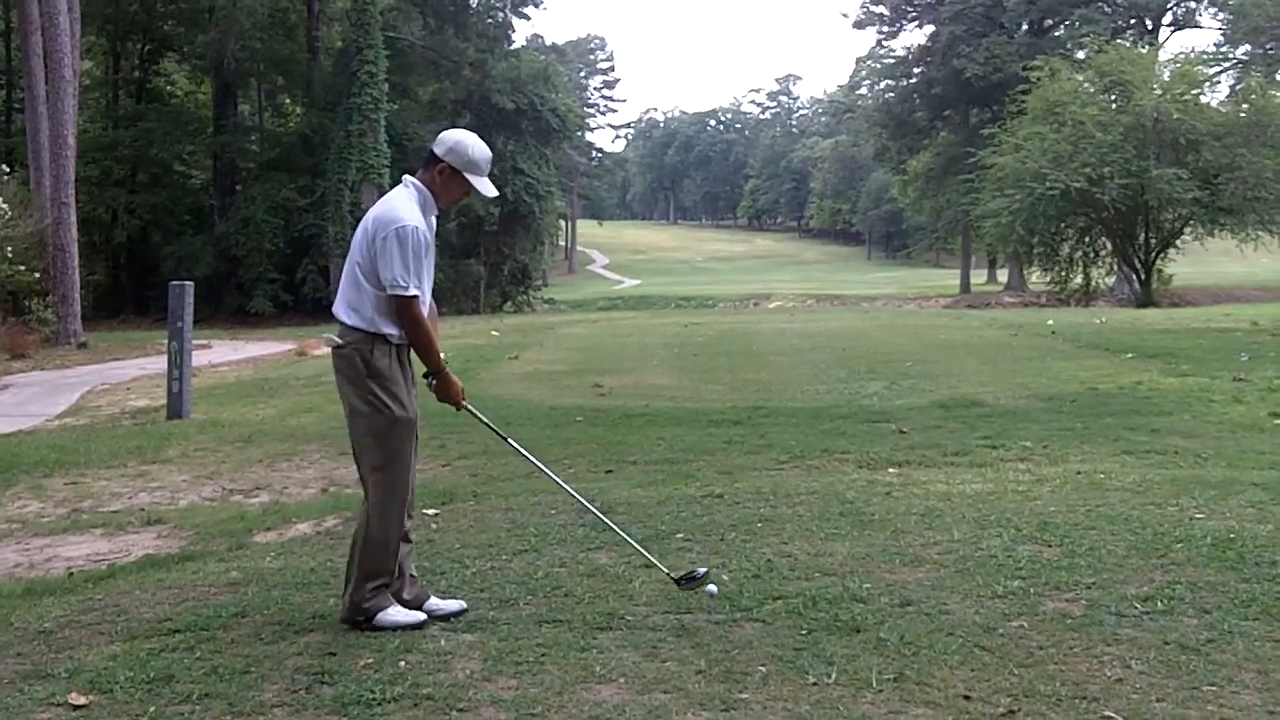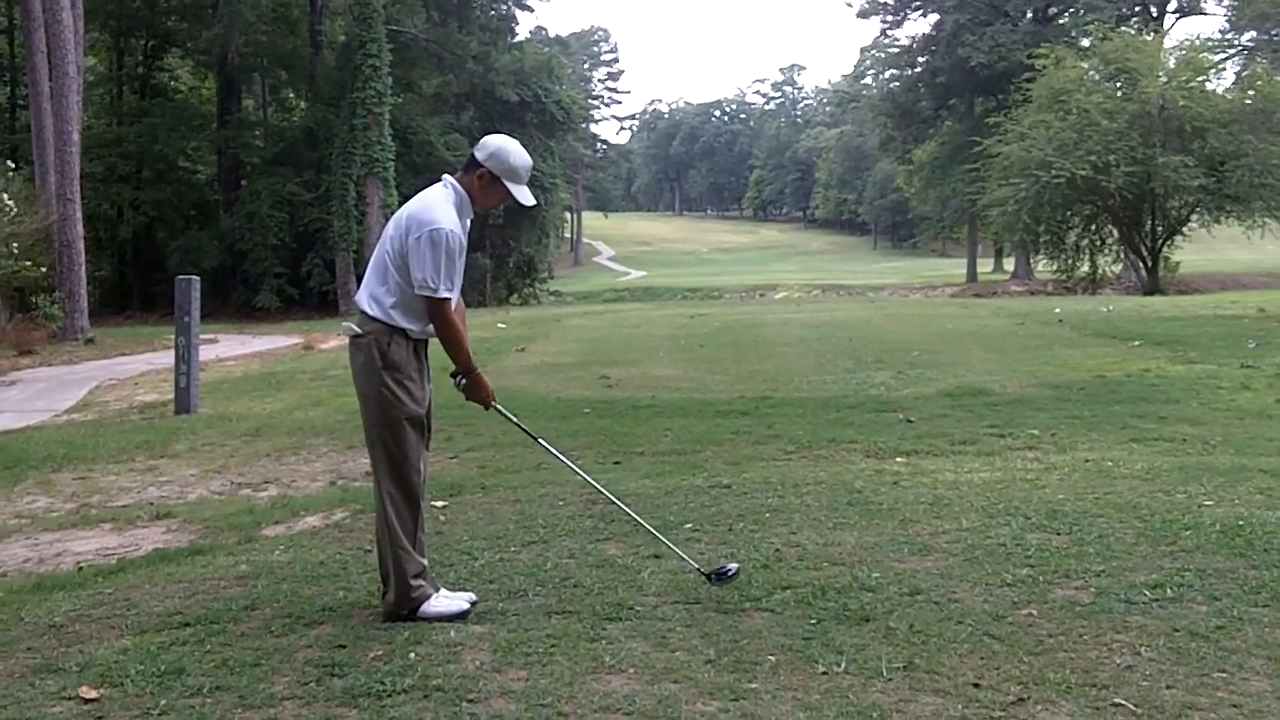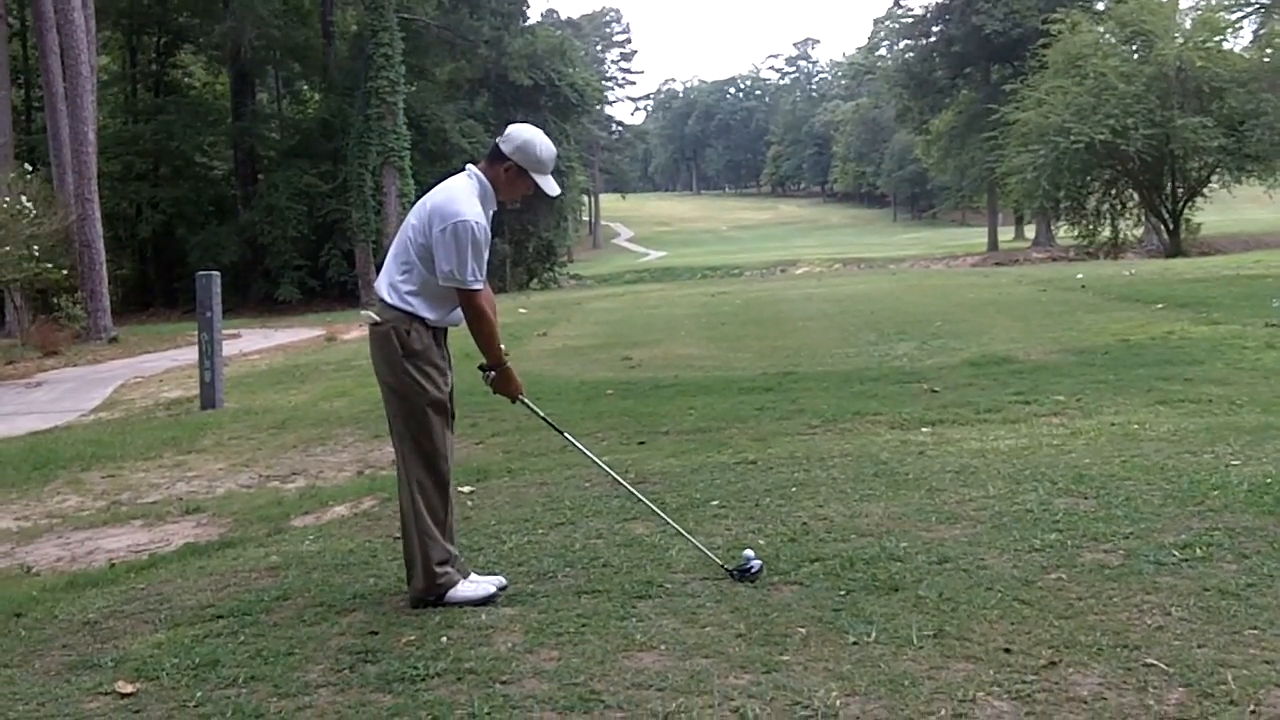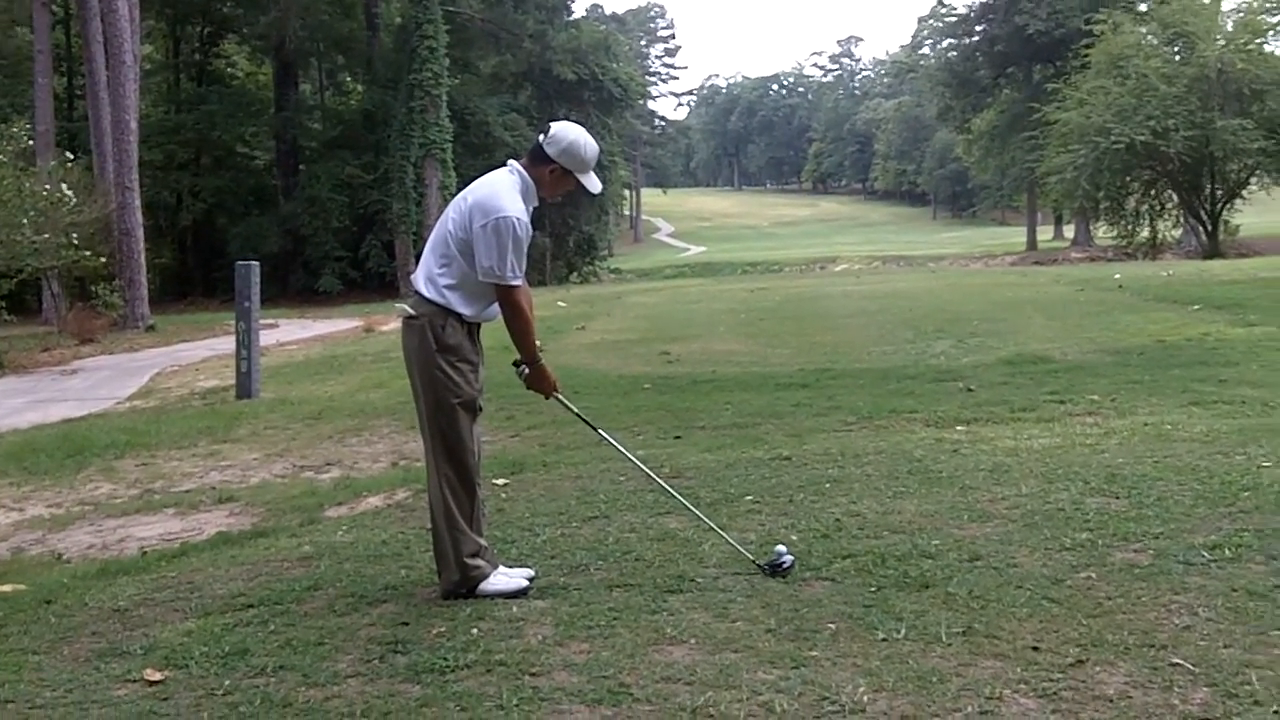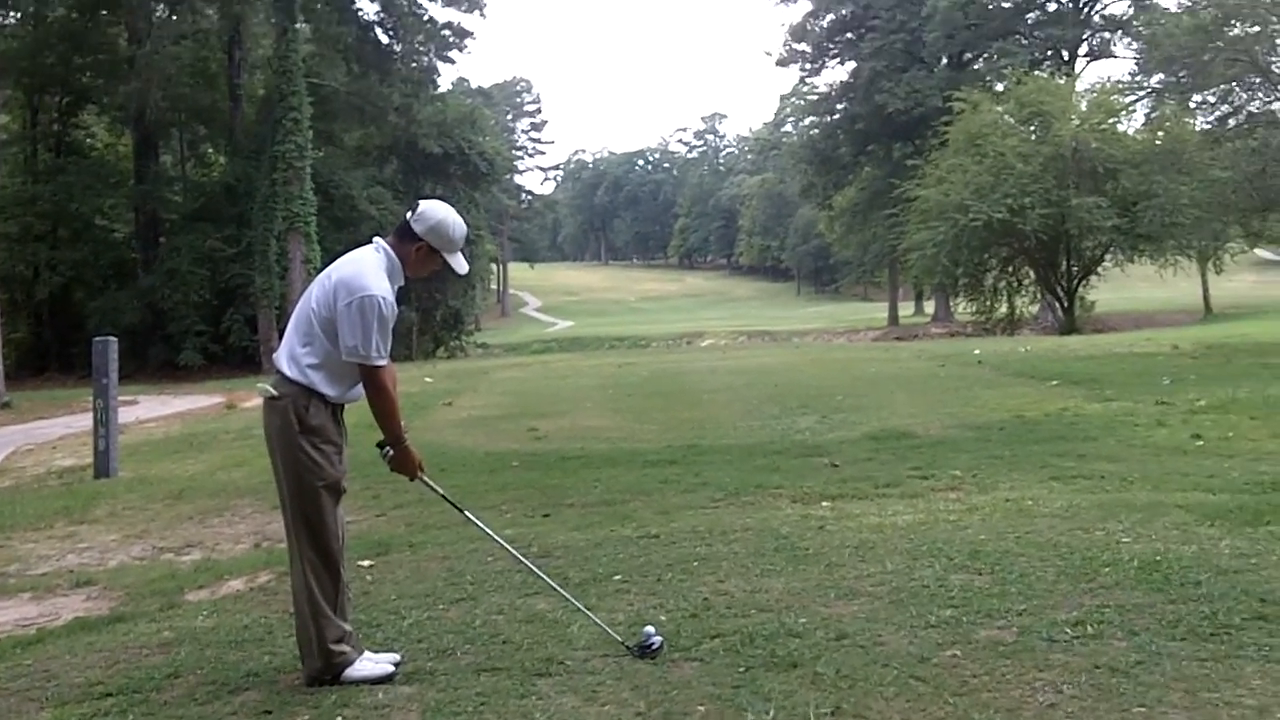
dt=1s
person 1, frame 1
left shoulder: (417, 211)
right shoulder: (403, 220)
left elbow: (423, 299)
right elbow: (406, 309)
left wrist: (438, 362)
right wrist: (441, 374)
left hip: (388, 353)
right hip: (372, 354)
left knee: (398, 479)
right knee: (388, 479)
left ankle: (402, 590)
right ankle: (367, 598)
person 1, frame 2
left shoulder: (448, 207)
right shoulder: (439, 222)
left elbow: (452, 298)
right elbow: (440, 312)
left wrist: (466, 364)
right wrist: (471, 374)
left hip: (404, 344)
right hip: (387, 347)
left knee: (410, 472)
right knee: (401, 473)
left ankle: (414, 582)
right ankle: (405, 595)
person 1, frame 3
left shoulder: (469, 194)
right shoulder: (464, 215)
left elbow: (479, 286)
right elbow: (472, 303)
left wrist: (497, 354)
right wrist: (500, 367)
left hip: (420, 330)
right hip: (407, 334)
left knee: (434, 454)
right knee: (427, 458)
left ankle: (444, 567)
right ankle: (432, 580)
person 1, frame 4
left shoulder: (506, 186)
right shoulder: (506, 211)
left elbow: (516, 285)
right elbow: (510, 299)
left wrist: (532, 350)
right wrist: (535, 365)
left hip: (452, 325)
right hip: (440, 329)
left knee: (463, 452)
right knee: (455, 454)
left ankle: (474, 560)
right ankle: (465, 573)
person 1, frame 5
left shoulder: (370, 263)
right shoulder: (370, 288)
left elbow: (380, 364)
right elbow: (375, 378)
left wrist: (395, 433)
right wrist: (400, 445)
left hip: (315, 405)
right hip: (302, 409)
left knee: (326, 536)
right knee: (317, 538)
left ankle: (338, 646)
right ankle: (329, 659)
